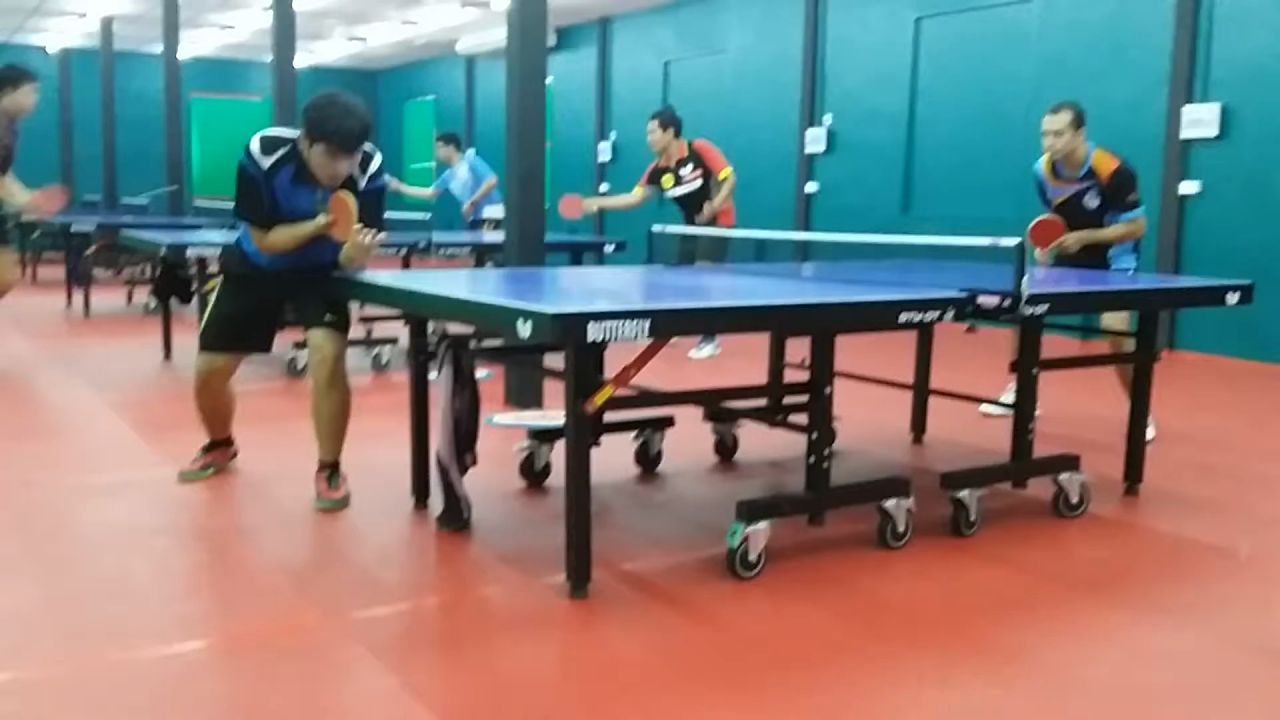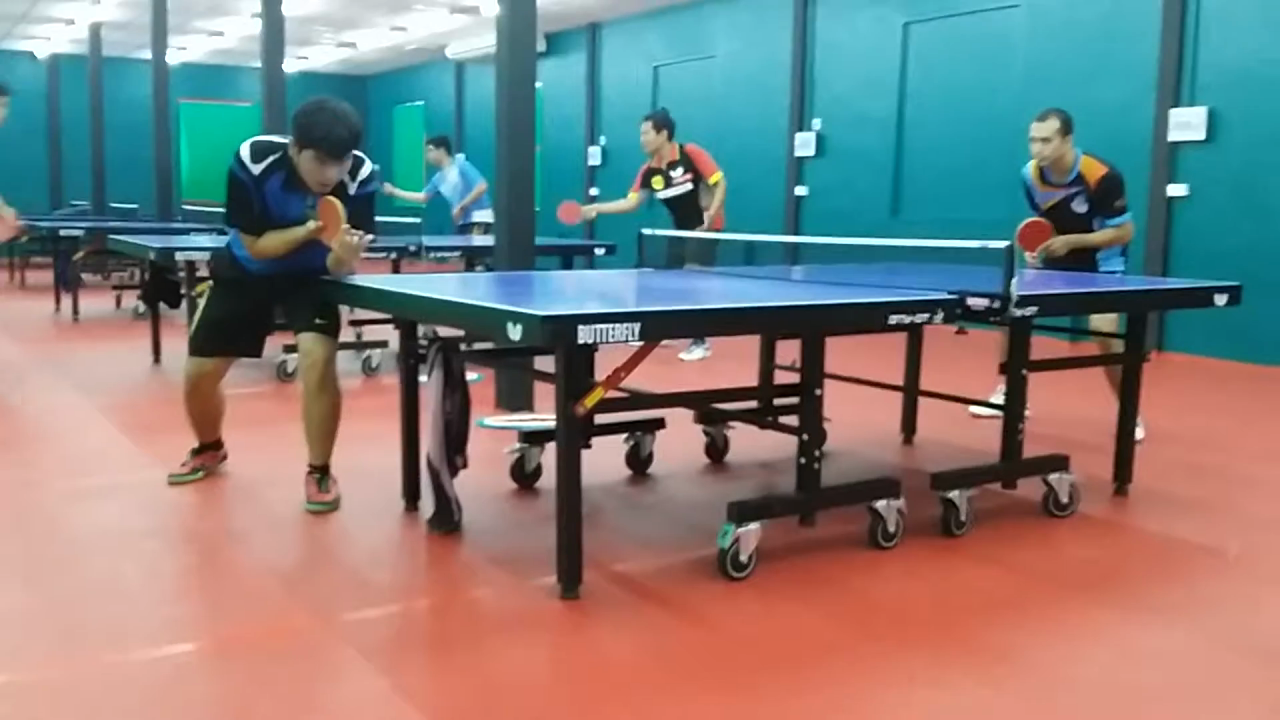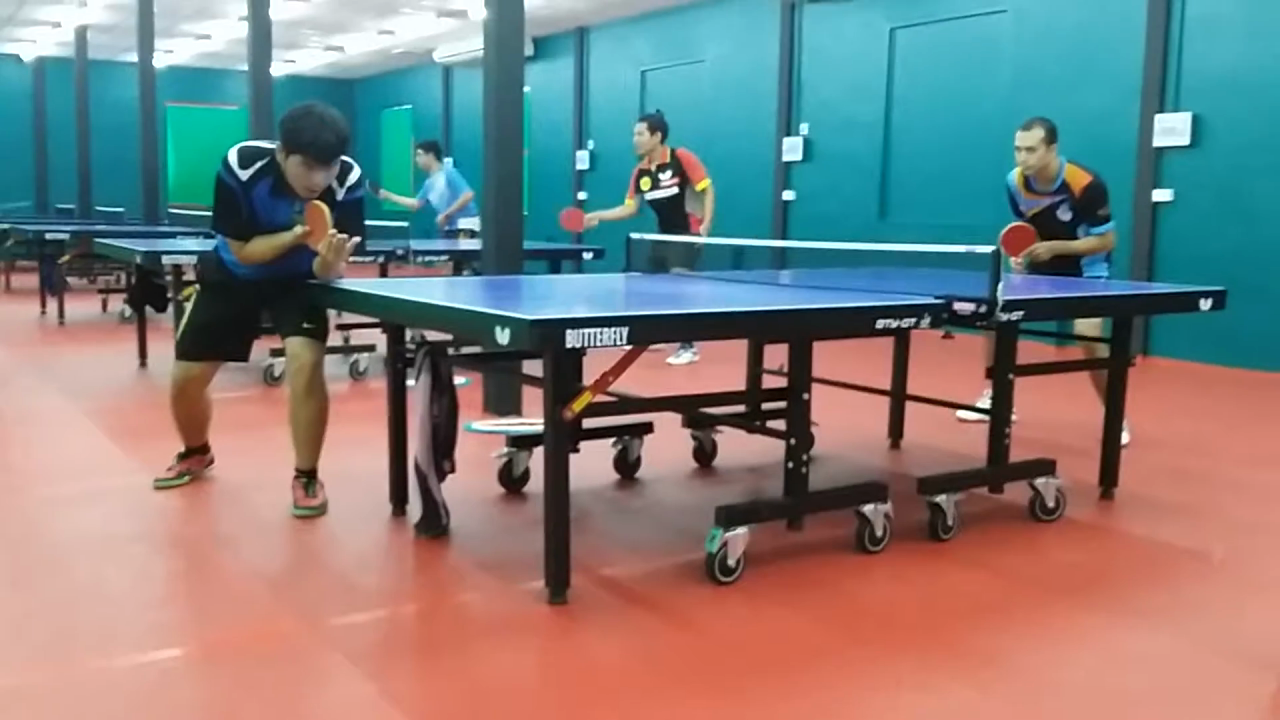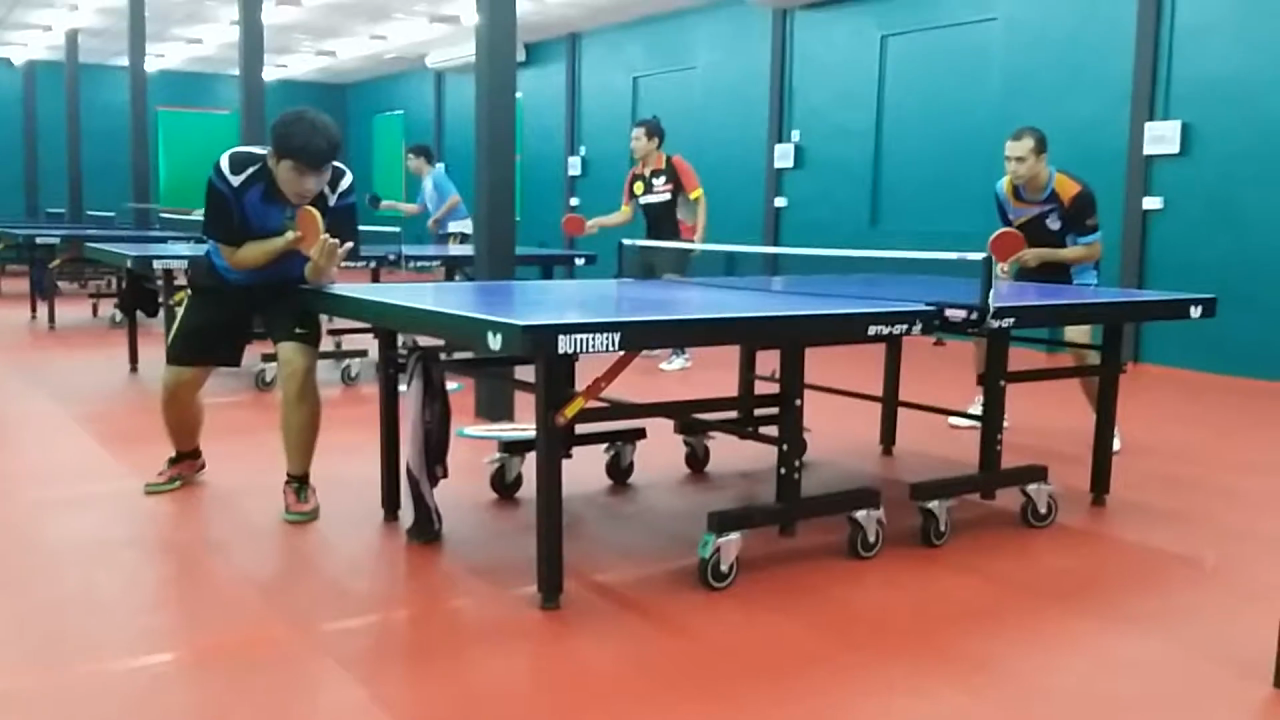
dt=0.1s
person 1, frame 1
left shoulder: (370, 169)
right shoulder: (263, 154)
left elbow: (351, 259)
right elbow: (265, 240)
left wrist: (356, 252)
right wrist: (318, 225)
left hip: (321, 271)
right hip: (255, 267)
left knee: (328, 355)
right knee: (210, 369)
left ankle: (329, 469)
right ankle: (220, 446)
person 1, frame 2
left shoulder: (360, 175)
right shoulder: (253, 160)
left elbow: (340, 265)
right elbow: (255, 247)
left wrist: (344, 255)
right wrist: (308, 231)
left hip: (311, 275)
right hip: (245, 272)
left knee: (318, 359)
right knee: (199, 374)
left ankle: (319, 472)
right ankle: (209, 449)
person 1, frame 3
left shoulder: (348, 181)
right shoulder: (240, 166)
left elbow: (329, 270)
right elbow: (243, 251)
left wrist: (331, 259)
right wrist: (294, 236)
left hip: (298, 280)
right hip: (232, 276)
left knee: (305, 363)
right knee: (186, 377)
left ankle: (306, 477)
right ankle: (196, 454)
person 1, frame 4
left shoulder: (340, 186)
right shoulder: (232, 171)
left elbow: (321, 276)
right elbow: (234, 257)
left wrist: (322, 265)
right wrist: (286, 242)
left hip: (290, 285)
right hip: (224, 281)
left knee: (298, 369)
right knee: (177, 382)
left ankle: (298, 482)
right ankle: (187, 459)
person 2, frame 1
left shoulder: (1114, 170)
right shoulder: (1043, 169)
left elbow: (1136, 227)
left wrist: (1085, 237)
right wrist: (1046, 242)
left hip: (1112, 259)
right hip: (1069, 256)
left knee: (1115, 328)
right ankle: (1021, 393)
person 2, frame 2
left shoulder: (1102, 176)
right shoulder: (1031, 173)
left elbow: (1124, 232)
left wrist: (1072, 241)
right wrist: (1035, 245)
left hip: (1101, 262)
right hip: (1057, 260)
left knee: (1104, 330)
right ankle: (1010, 394)
person 2, frame 3
left shoulder: (1086, 184)
right shoulder: (1015, 181)
left elbow: (1106, 241)
left wrist: (1055, 247)
right wrist: (1020, 250)
left hip: (1085, 268)
right hip: (1042, 265)
left knee: (1090, 334)
person 2, frame 4
left shoulder: (1075, 193)
right shoulder: (1004, 189)
left elbow: (1093, 251)
left wrist: (1043, 254)
right wrist: (1007, 258)
left hip: (1074, 276)
right hip: (1030, 273)
left knee: (1079, 342)
person 3, frame 1
left shoulder: (700, 149)
right shoulder: (657, 169)
left elbow: (729, 177)
right elbow: (634, 197)
left wrist: (715, 204)
right wrist: (597, 203)
left hip: (717, 222)
right hip: (691, 228)
left ankle: (709, 339)
person 3, frame 2
left shoulder: (691, 153)
right shoulder: (649, 171)
left elbow: (720, 182)
right elbow: (631, 202)
left wrist: (712, 213)
right wrist: (595, 209)
left hip: (704, 228)
right hip: (680, 231)
left ankle: (700, 342)
person 3, frame 3
left shoulder: (682, 158)
right shoulder: (640, 171)
left elbow: (707, 189)
right elbow: (629, 208)
left wrist: (706, 223)
right wrist: (597, 216)
left hip: (687, 234)
right hip: (662, 236)
left ankle: (688, 346)
person 3, frame 4
left shoulder: (676, 165)
right shoulder: (634, 176)
left elbow: (700, 199)
right elbow: (626, 214)
left wrist: (699, 232)
right wrist: (597, 222)
left hip: (677, 241)
right hip: (650, 242)
left ankle: (680, 352)
